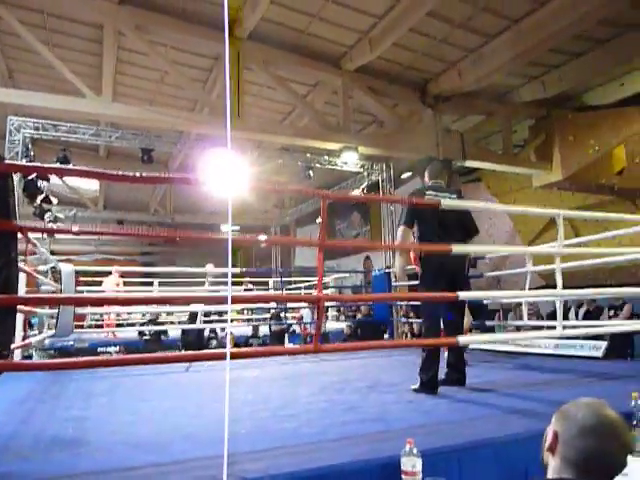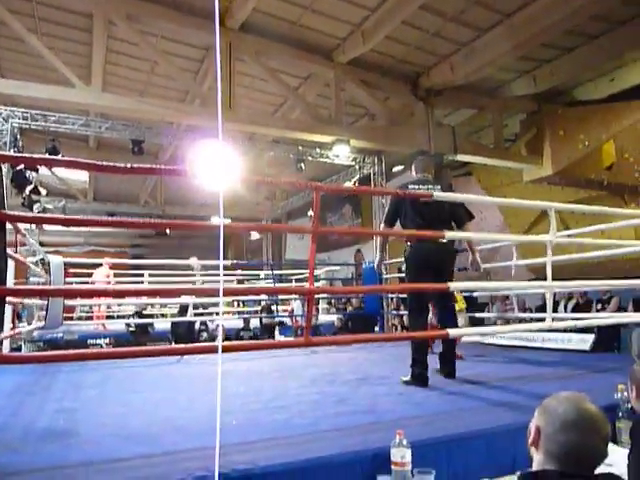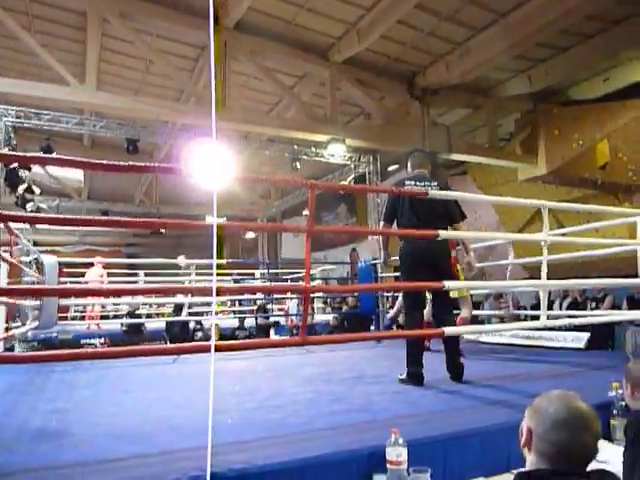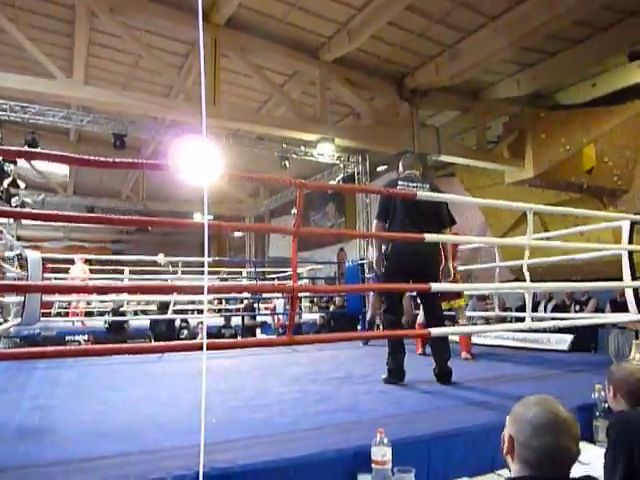
dt=0.2s
person 1, frame 1
left shoulder: (418, 195)
right shoulder: (458, 198)
left elbow: (404, 229)
right elbow: (471, 235)
left wrist: (400, 258)
right wrist: (464, 258)
left hip: (433, 261)
right hip: (458, 262)
left knee: (431, 319)
right knee: (455, 319)
left ankle: (428, 380)
right ankle: (456, 373)
person 1, frame 2
left shoulder: (403, 191)
right shoulder: (444, 191)
left elbow: (387, 226)
right elbow: (464, 224)
left wrist: (380, 253)
right wrist: (473, 253)
left hip: (418, 252)
right hip: (444, 251)
left knee: (418, 311)
right knee: (446, 307)
left ankle: (419, 373)
right ankle: (448, 365)
person 1, frame 3
left shoulder: (400, 187)
right shoulder: (442, 188)
left elbow: (386, 223)
right elbow: (457, 223)
left wrist: (385, 251)
right wrist: (467, 252)
left hip: (412, 249)
right hip: (440, 250)
left knee: (414, 309)
right knee: (444, 308)
left ankle: (414, 372)
right ankle: (455, 366)
person 1, frame 4
left shoulder: (391, 186)
right shoulder: (433, 190)
left elbow: (379, 223)
right elbow: (445, 228)
left wrist: (377, 252)
left hip: (400, 251)
right hip: (428, 252)
left knee: (392, 309)
right knee: (433, 311)
left ankle: (395, 370)
right ankle: (443, 369)
